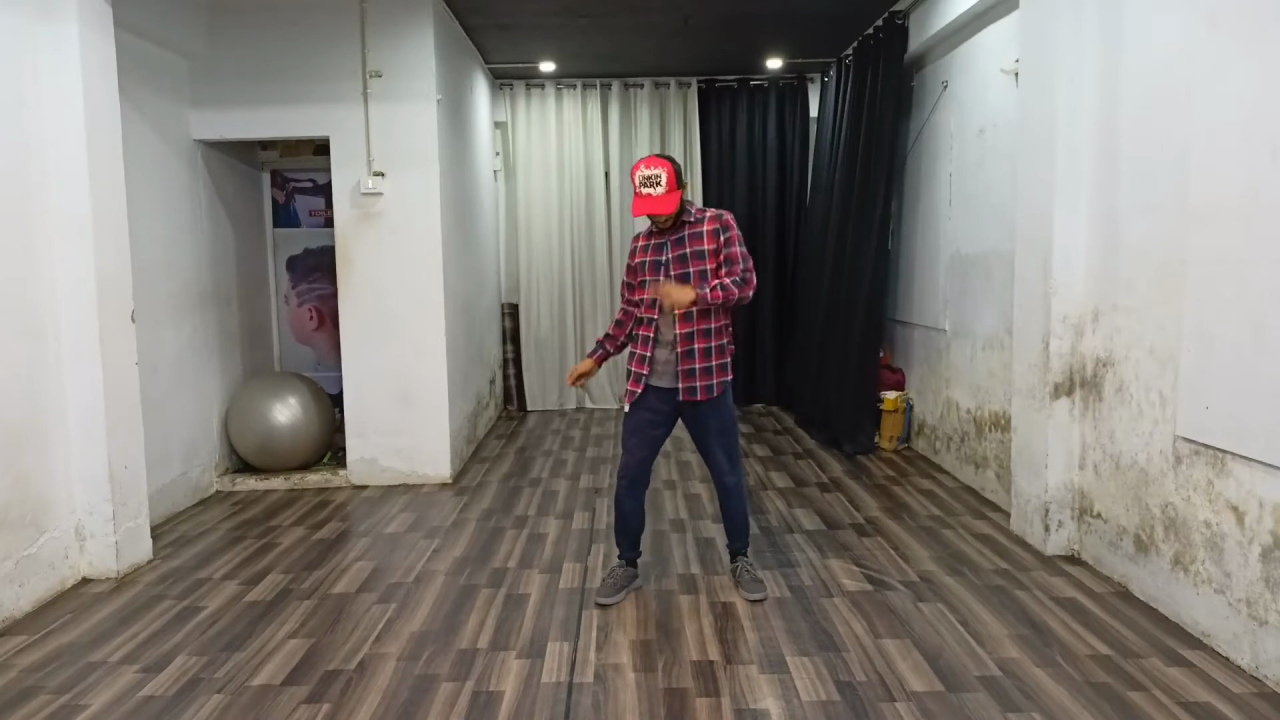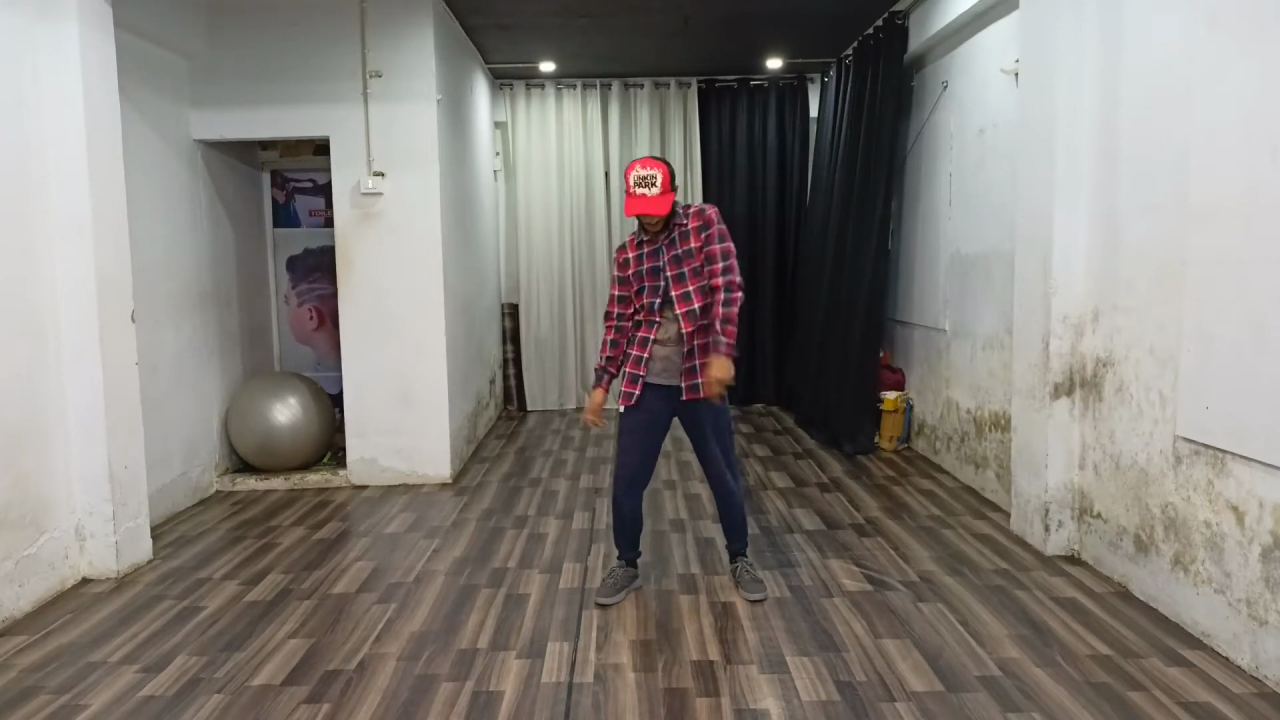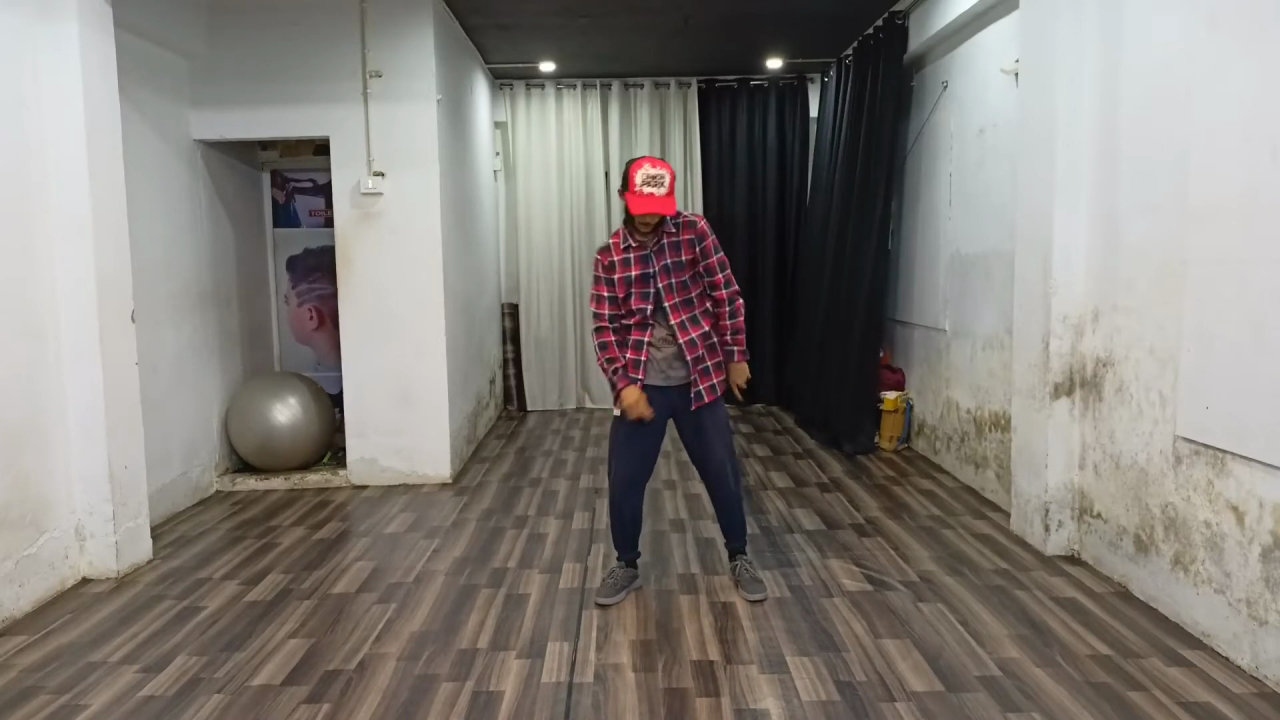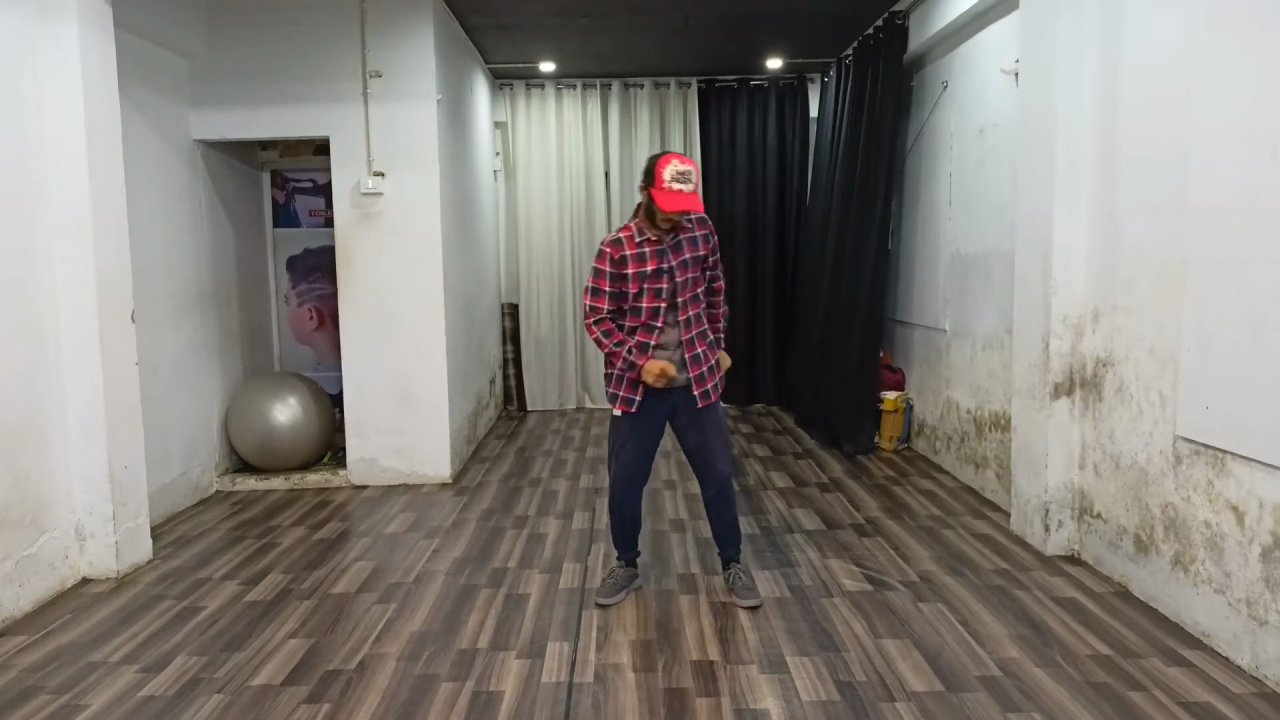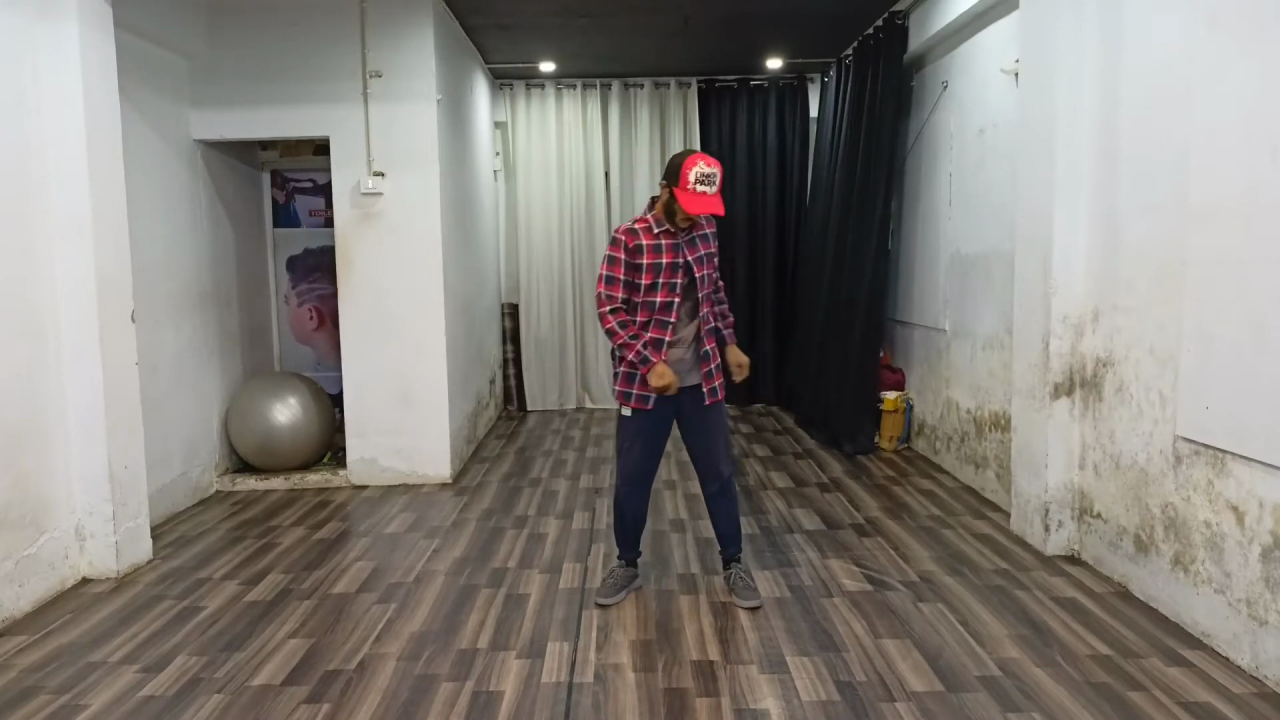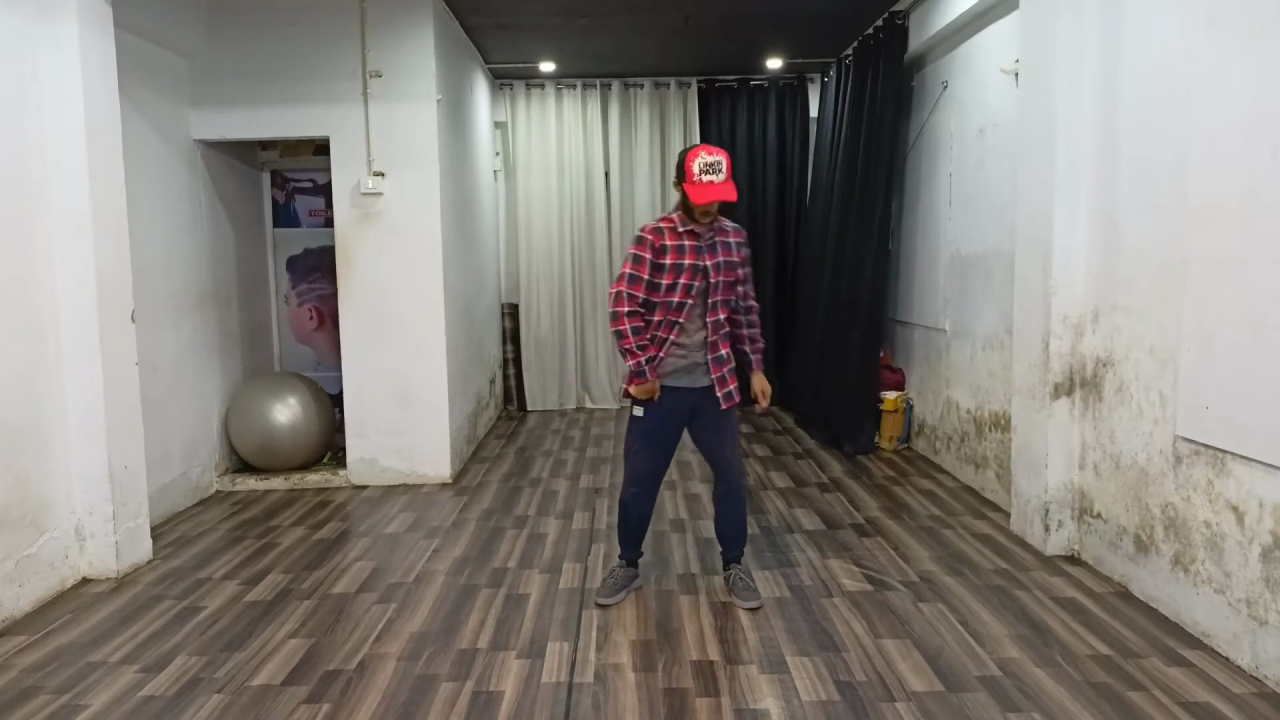
dt=0.2s
person 1, frame 1
left shoulder: (719, 225)
right shoulder: (641, 244)
left elbow: (744, 282)
left wrist: (695, 295)
right wrist: (596, 357)
left hip: (706, 376)
right hip: (649, 382)
left knee: (727, 472)
right knee: (631, 475)
left ankle: (739, 558)
right ankle: (627, 564)
person 1, frame 2
left shoulder: (705, 221)
right shoulder: (627, 253)
left elbow: (727, 285)
right elbow: (618, 323)
left wrist: (721, 353)
right wrist: (601, 384)
left hip: (701, 376)
right hip: (644, 380)
left knee: (724, 474)
right knee: (628, 477)
left ankle: (739, 559)
right ankle: (627, 564)
person 1, frame 3
left shoulder: (694, 231)
right shoulder: (609, 255)
left elbow: (726, 294)
right elbow: (605, 327)
left wrist: (736, 356)
right wrist: (623, 384)
left hip: (698, 377)
right hip: (641, 383)
left knee: (723, 472)
right knee: (624, 480)
left ankle: (738, 557)
right ankle: (626, 565)
person 1, frame 4
left shoulder: (701, 230)
right shoulder: (615, 248)
right elbow: (597, 318)
left wrist: (717, 346)
right wrist: (640, 363)
left hip: (696, 377)
right hip: (637, 383)
left knee: (718, 474)
right knee: (625, 480)
left ankle: (732, 563)
right ankle: (626, 565)
person 1, frame 5
left shoulder: (706, 231)
right shoulder: (629, 239)
right elbow: (610, 309)
left wrist: (729, 344)
right wrist: (650, 363)
left hip: (701, 378)
right hip: (646, 382)
left knee: (719, 474)
right knee: (632, 478)
left ankle: (733, 563)
right ankle: (627, 565)
person 1, frame 6
left shoulder: (734, 238)
right shoulder: (653, 238)
left elbow: (744, 306)
right elbow: (624, 308)
left wrist: (756, 366)
right wrist: (643, 372)
left hip: (716, 382)
right hip: (660, 384)
left knee: (731, 476)
right knee: (640, 480)
left ankle: (733, 566)
right ankle: (628, 564)
